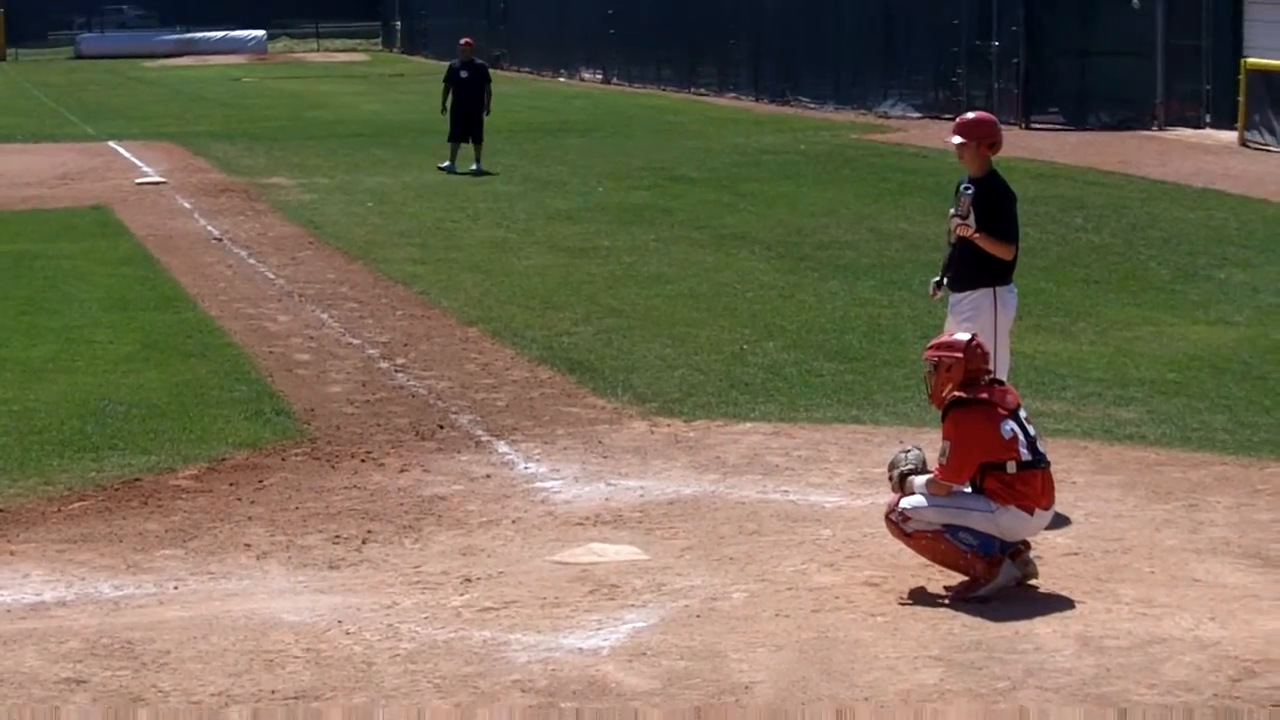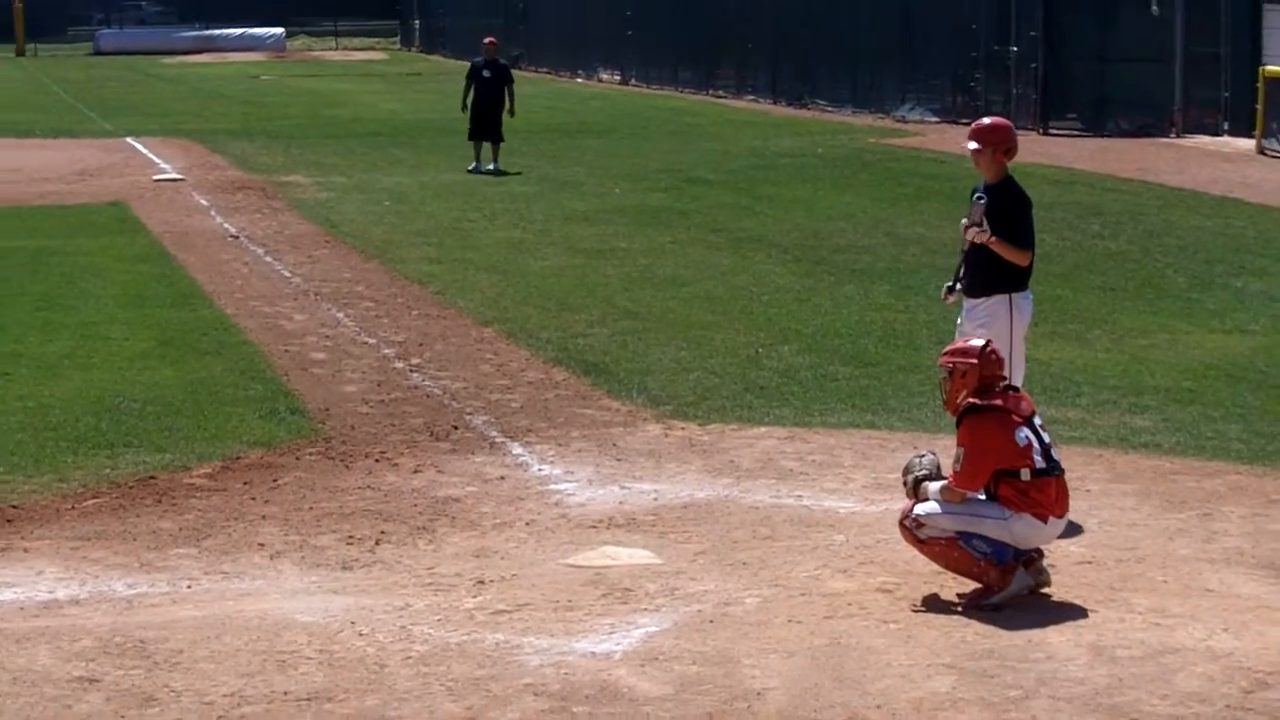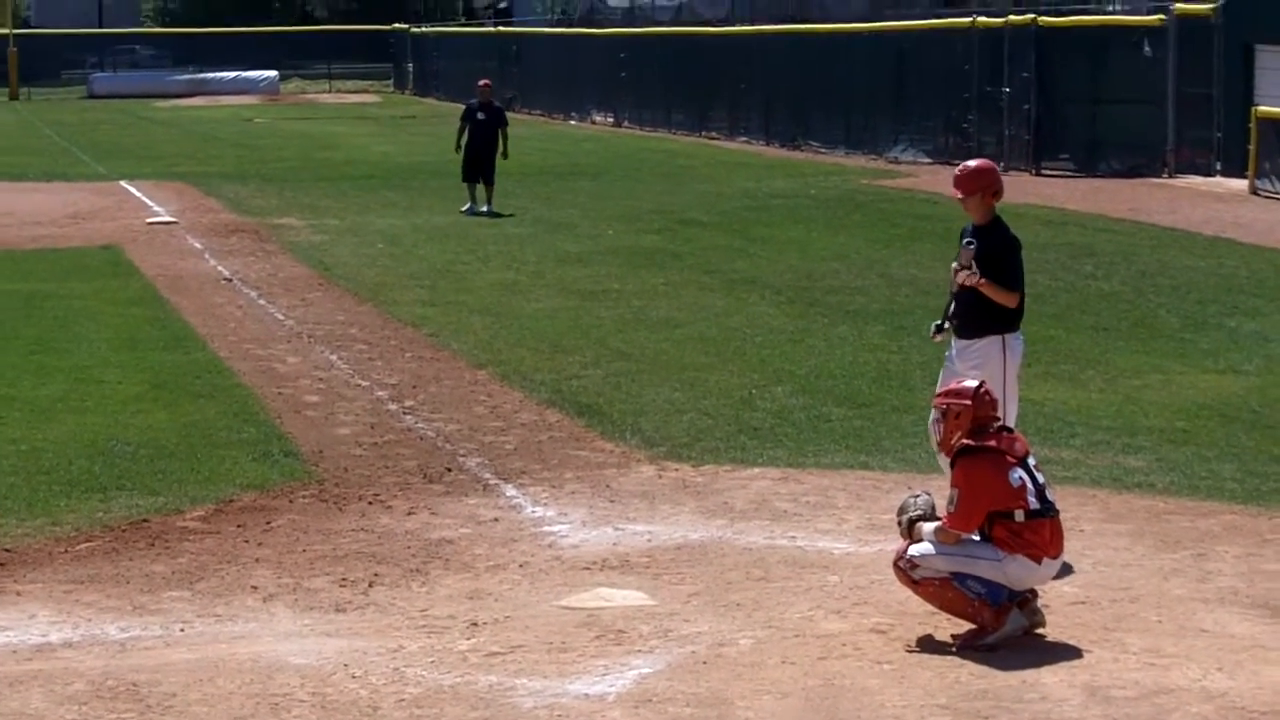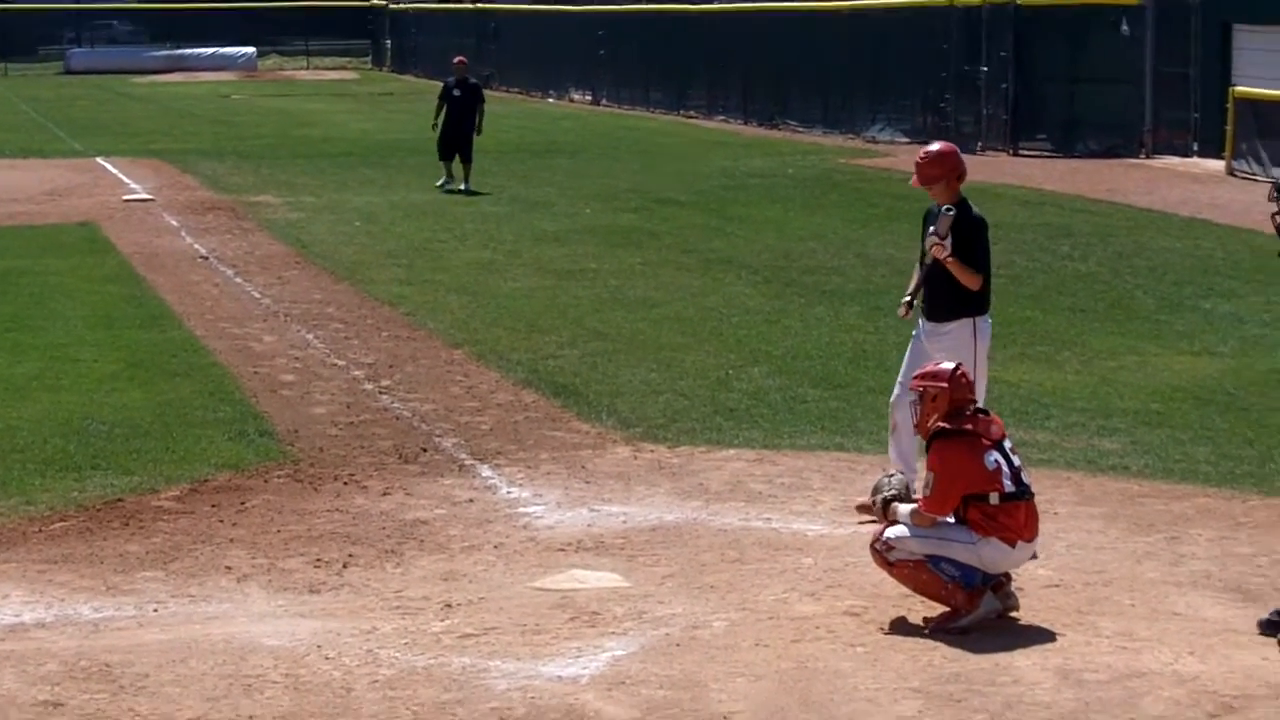
dt=0.2s
person 1, frame 1
left shoulder: (998, 192)
right shoulder: (964, 186)
left elbow: (1008, 251)
left wrist: (973, 232)
right wrist: (945, 276)
left hip: (988, 298)
right hip: (960, 296)
person 1, frame 2
left shoulder: (1014, 198)
right shoulder: (979, 192)
left elbow: (1024, 257)
left wrist: (989, 239)
right wrist: (960, 282)
left hip: (1003, 305)
right hip: (973, 302)
person 1, frame 3
left shoulder: (1004, 241)
right shoulder: (968, 232)
left elbow: (1012, 299)
left wrist: (978, 281)
right wrist: (947, 318)
left hip: (995, 346)
right hip: (962, 342)
person 1, frame 4
left shoulder: (972, 223)
right shoulder: (932, 214)
left elbow: (976, 282)
left wrist: (947, 258)
right wrist: (911, 296)
left hip: (963, 330)
right hip: (929, 325)
right knee: (902, 403)
person 2, frame 1
left shoulder: (964, 412)
right shoulder: (1000, 394)
left elbow: (943, 485)
left wrist: (907, 482)
right wrist: (923, 477)
left hip: (1014, 512)
right hip: (1037, 505)
left knee: (901, 512)
right knee: (943, 495)
left ankle: (990, 568)
right ankle: (1012, 553)
person 2, frame 2
left shoulder: (978, 419)
right shoulder: (1015, 401)
left elbow: (956, 492)
left wrist: (921, 488)
right wrist: (937, 483)
left hip: (1028, 520)
right hip: (1051, 513)
left knee: (915, 518)
right knee: (960, 503)
left ankle: (1003, 576)
right ankle: (1025, 560)
person 2, frame 3
left shoulder: (972, 461)
right shoulder: (1010, 442)
left elbow: (950, 534)
left wrist: (916, 528)
right wrist: (930, 525)
left hip: (1024, 562)
right hip: (1047, 555)
left knee: (910, 560)
right knee: (957, 543)
left ankle: (998, 616)
right ankle: (1019, 601)
person 2, frame 4
left shoulder: (950, 444)
right shoulder: (988, 427)
left elbow: (931, 516)
left wrist: (893, 512)
right wrist: (913, 505)
left hip: (1001, 545)
right hip: (1021, 538)
left knee: (886, 542)
right knee: (929, 522)
left ankle: (974, 602)
right ankle: (994, 581)
